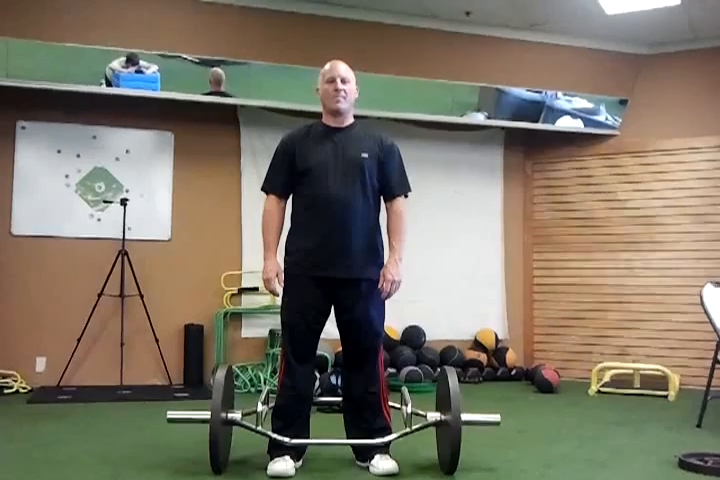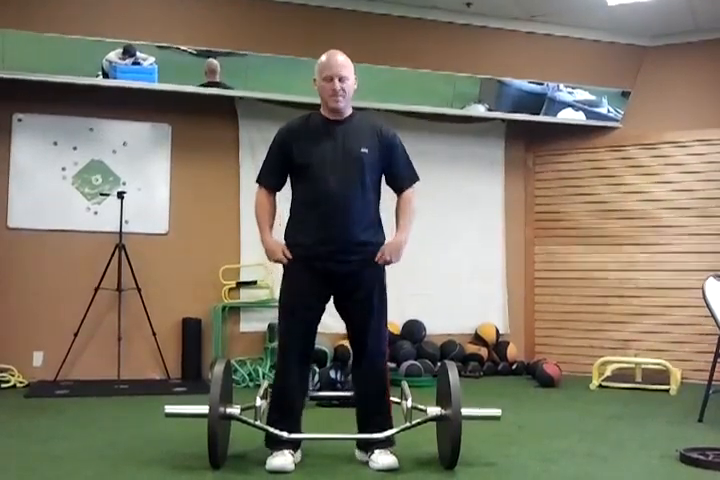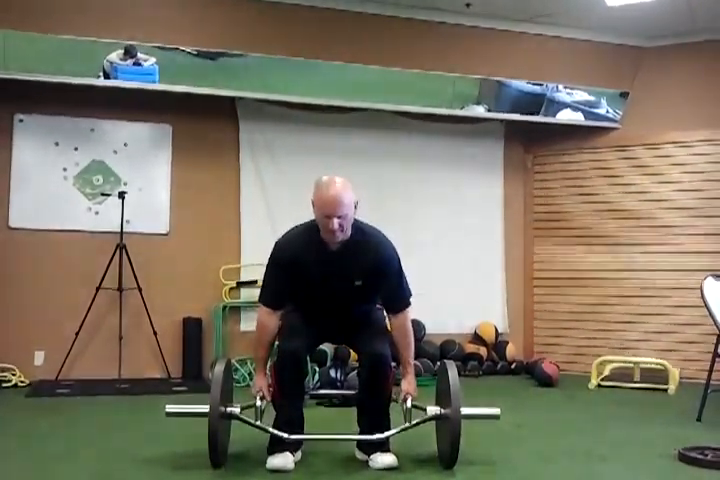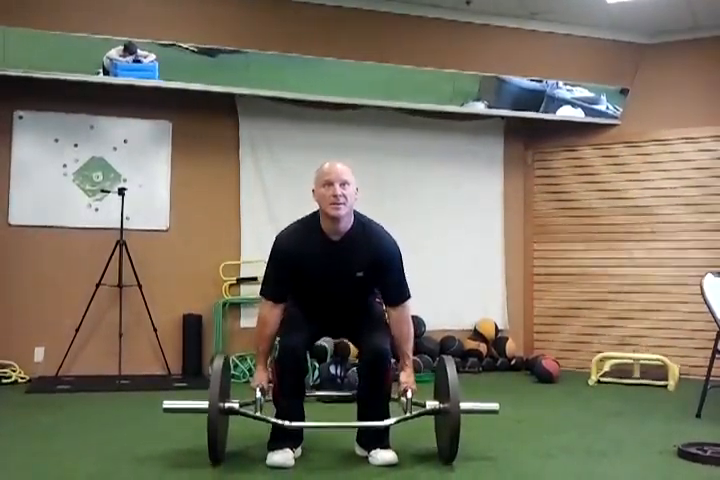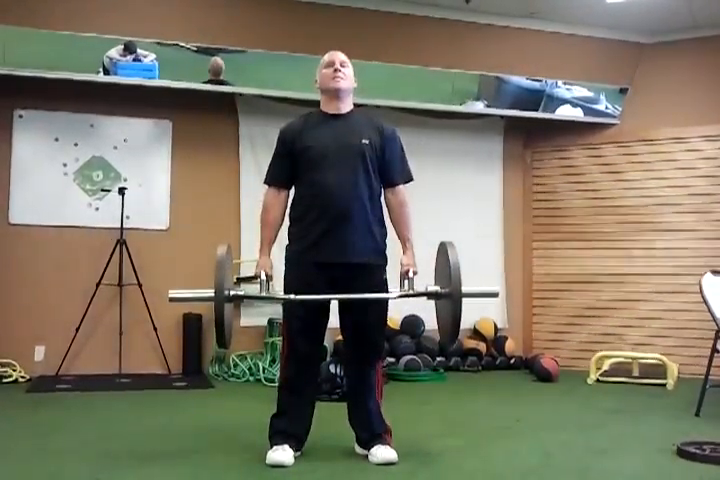
dt=1s
person 1, frame 1
left shoulder: (379, 145)
right shoulder: (295, 143)
left elbow: (396, 203)
right elbow: (275, 200)
left wrist: (395, 259)
right wrist: (270, 256)
left hip: (363, 271)
right hip: (305, 271)
left knee: (365, 358)
right knee: (296, 357)
person 1, frame 2
left shoulder: (379, 135)
right shoulder: (292, 134)
left elbow: (406, 188)
right elbow: (266, 189)
left wrist: (401, 235)
right wrist: (268, 237)
left hip: (364, 262)
right hip: (304, 262)
left knee: (371, 349)
right knee: (294, 348)
left ankle: (374, 441)
right ankle: (284, 441)
person 1, frame 3
left shoulder: (379, 248)
right shoulder: (290, 246)
left elbow: (399, 313)
right elbow: (270, 311)
left wrist: (408, 373)
right wrist: (259, 372)
left hip: (361, 316)
right hip: (306, 314)
left knee: (378, 356)
right knee: (288, 352)
left ankle: (373, 442)
right ankle: (285, 443)
person 1, frame 4
left shoulder: (380, 242)
right shoulder: (291, 241)
left elbow: (398, 306)
right elbow: (272, 305)
left wrist: (407, 367)
right wrist: (261, 368)
left hip: (360, 310)
right hip: (306, 309)
left knee: (378, 351)
right knee: (289, 350)
left ankle: (373, 440)
right ankle: (286, 440)
person 1, frame 5
left shoulder: (380, 131)
right shoulder: (295, 131)
left elbow: (396, 193)
right elbow: (276, 194)
left wrist: (407, 248)
right wrist: (265, 252)
left hip: (365, 257)
right hip: (307, 258)
left knee: (366, 348)
right knee: (301, 348)
left ankle: (372, 436)
right ankle: (286, 437)
